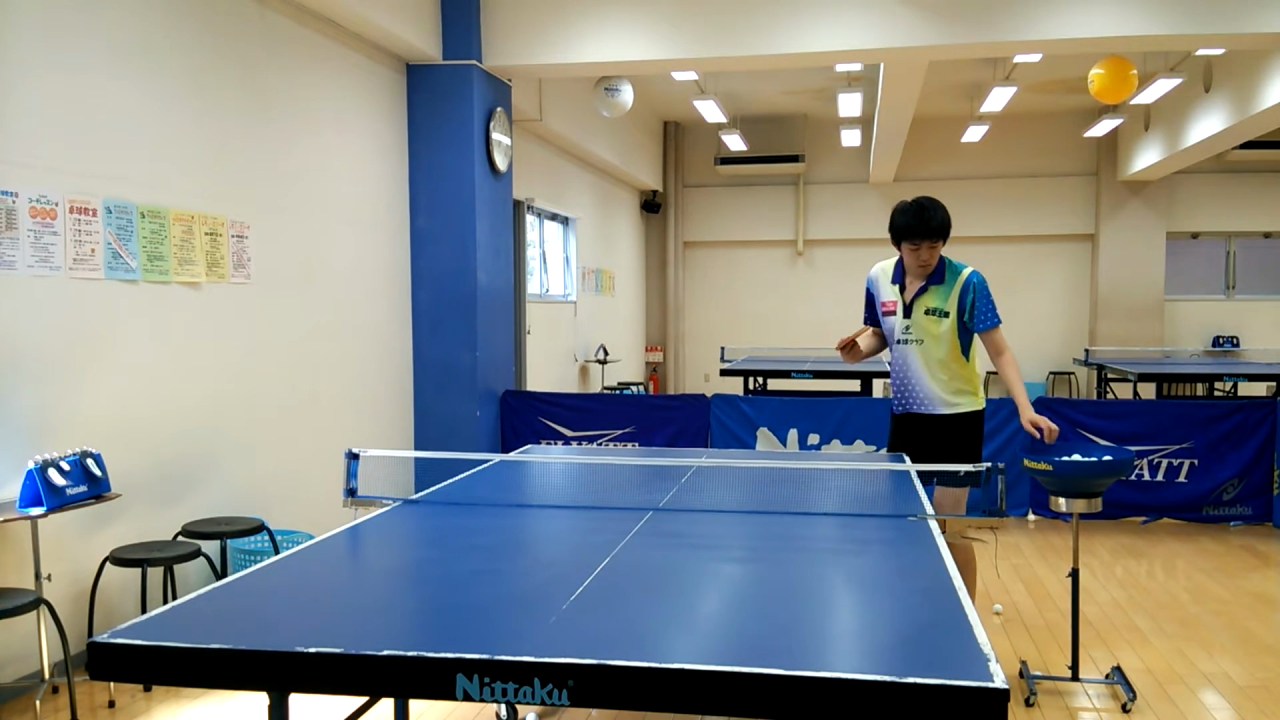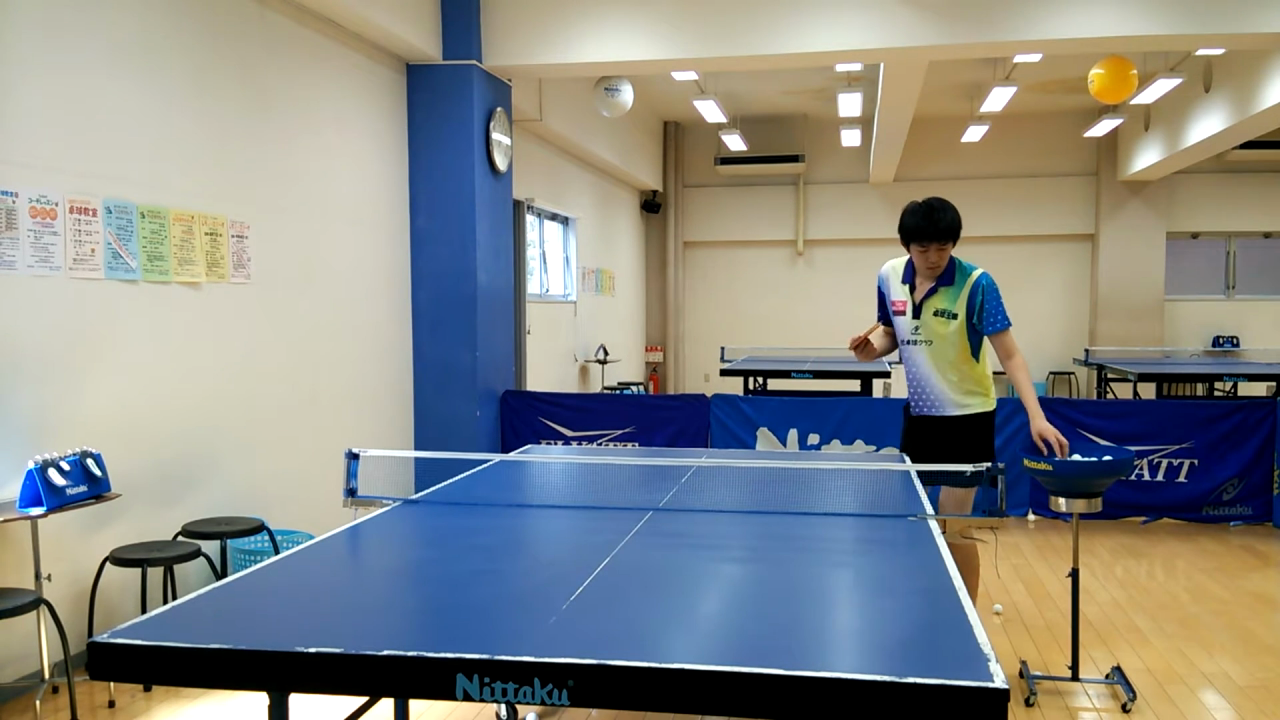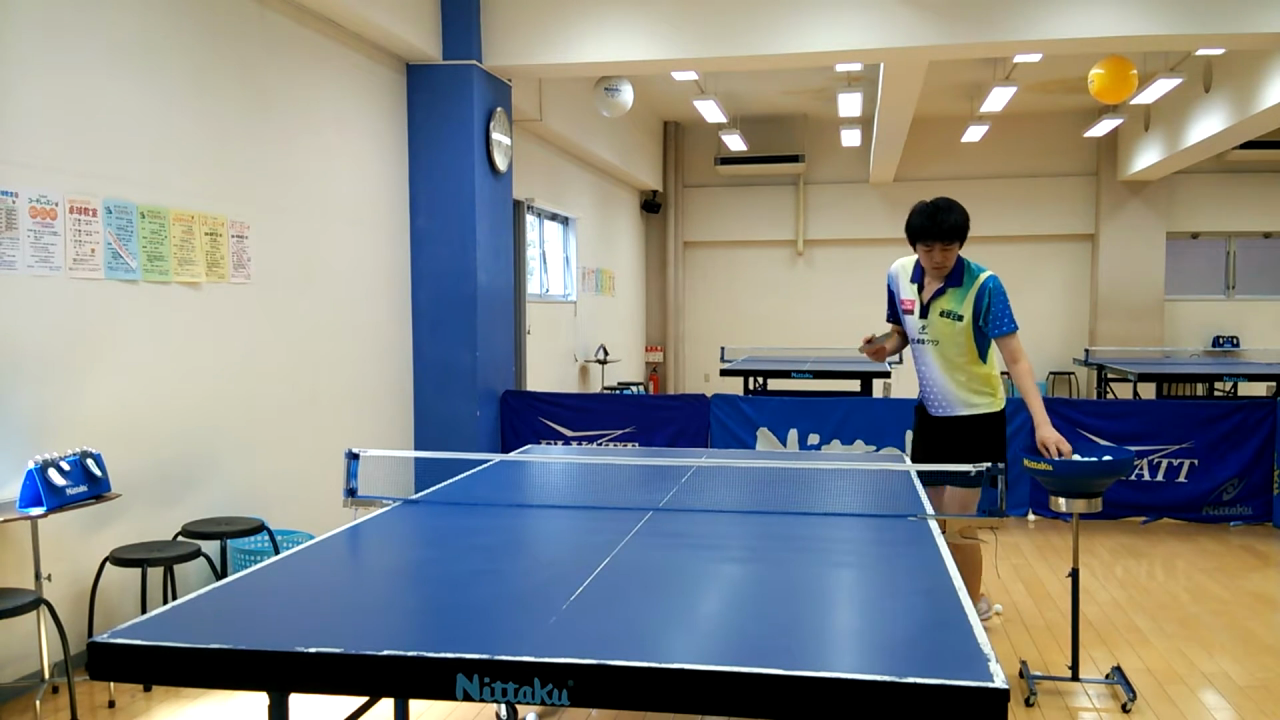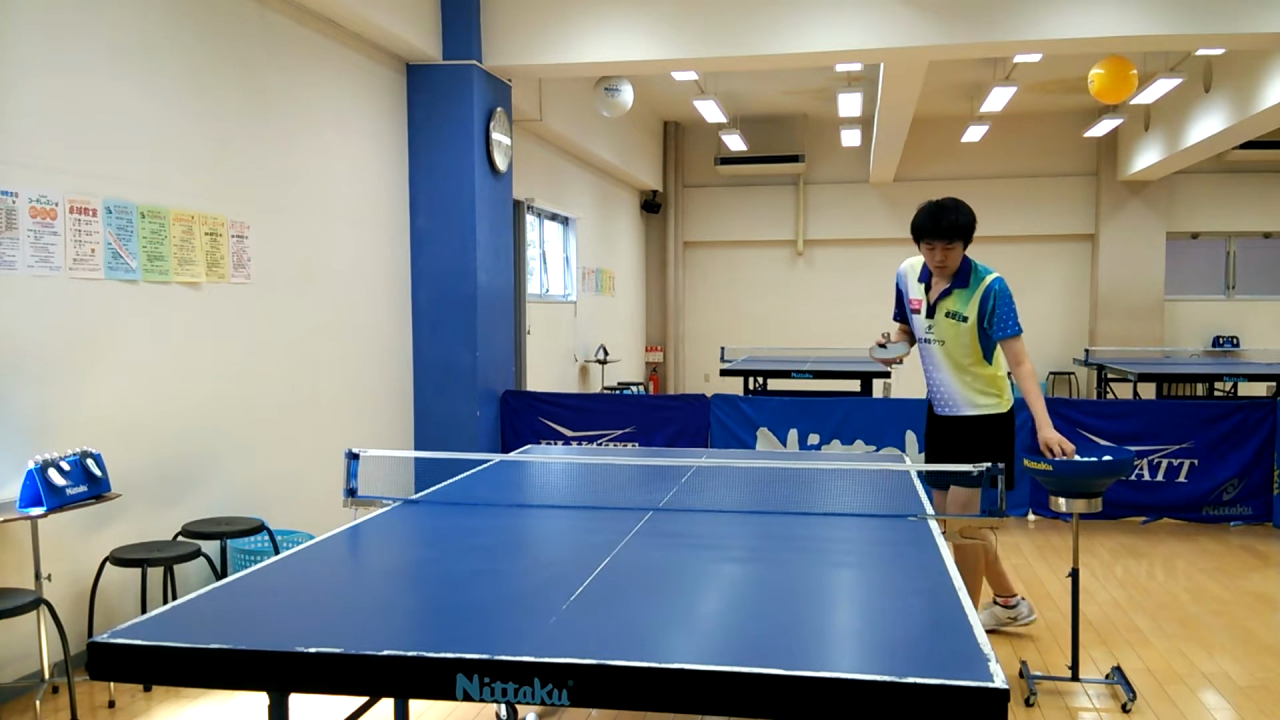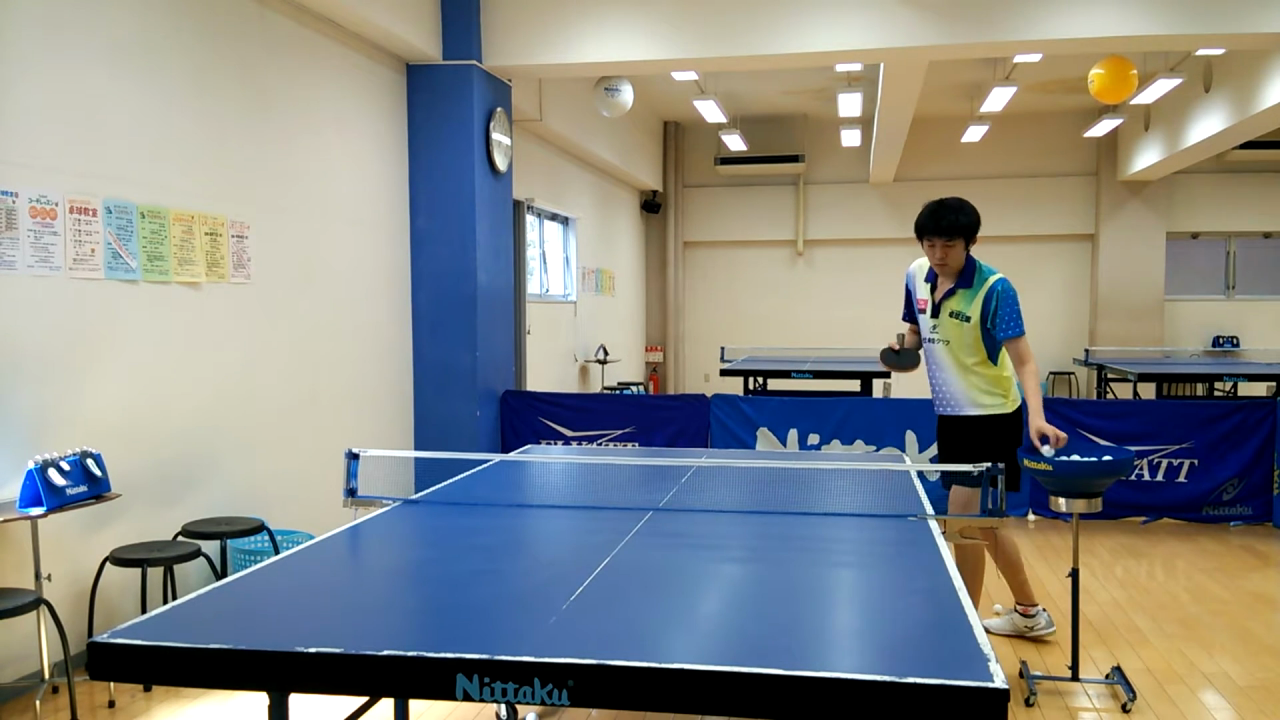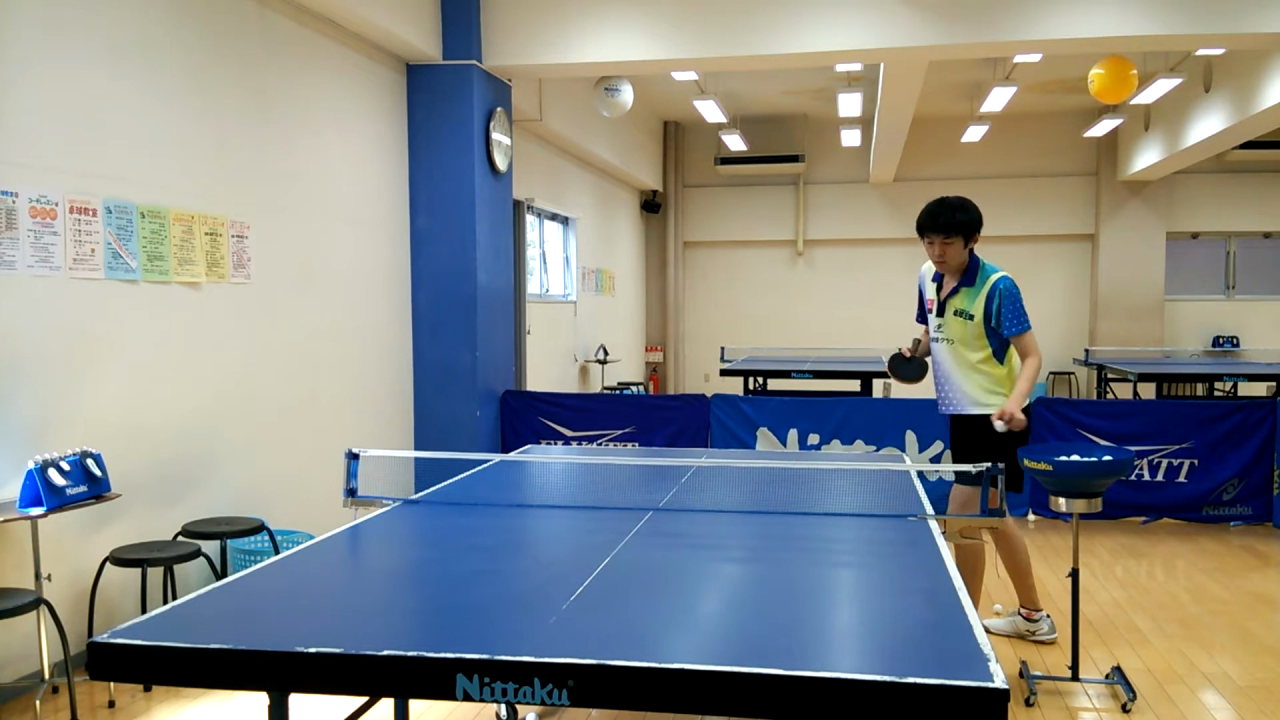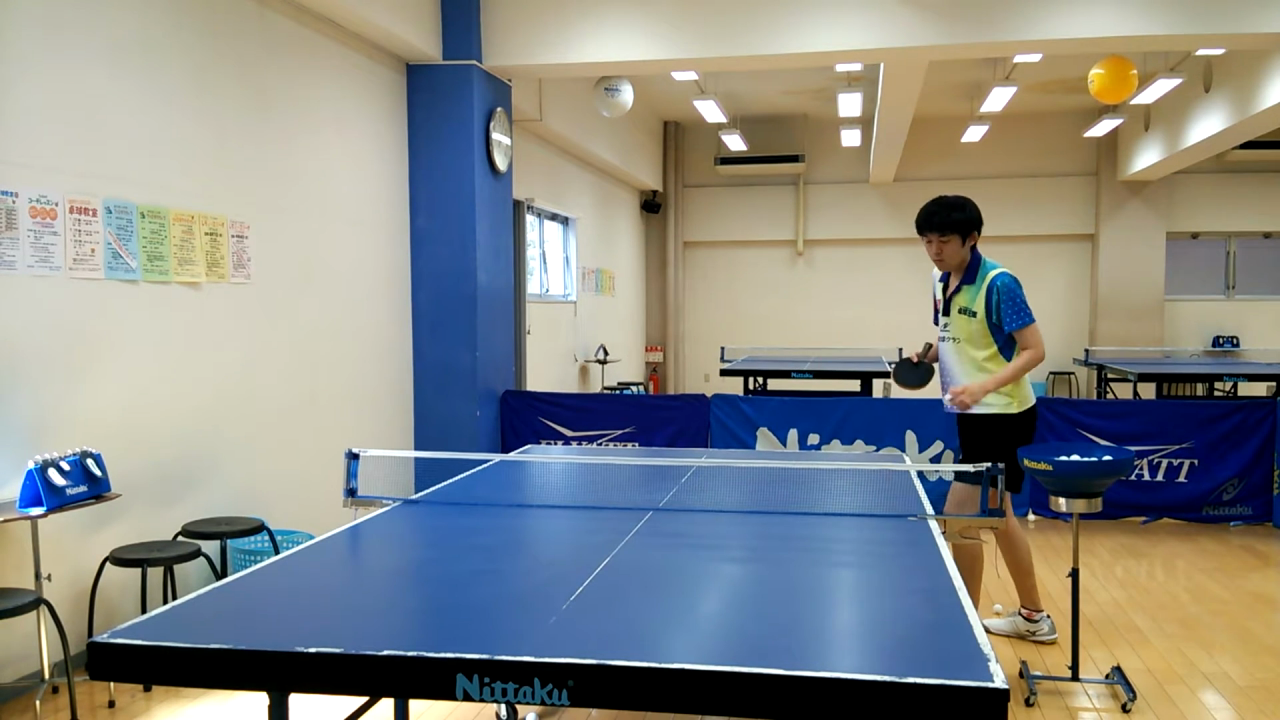
dt=0.1s
person 1, frame 1
left shoulder: (967, 282)
right shoulder: (878, 278)
left elbow: (1000, 352)
left wrist: (1025, 408)
right wrist: (858, 350)
left hip: (956, 417)
right hip: (906, 414)
left knee: (948, 524)
person 1, frame 2
left shoulder: (977, 284)
right shoulder: (889, 277)
left elbow: (1009, 355)
left wrist: (1036, 416)
right wrist: (872, 349)
left hip: (966, 417)
right hip: (917, 415)
person 1, frame 3
left shoulder: (984, 286)
right shoulder: (898, 274)
left elbow: (1016, 359)
left wrist: (1042, 424)
right wrist: (883, 349)
left hip: (975, 416)
right hip: (929, 413)
left knee: (958, 522)
right knee: (931, 516)
right ankle: (973, 599)
person 1, frame 4
left shoulder: (990, 288)
right shoulder: (907, 274)
left elbow: (1019, 361)
left wrist: (1044, 424)
right wrist: (892, 346)
left hip: (983, 417)
right hip: (940, 414)
left knee: (961, 521)
right knee: (945, 516)
right ankle: (1007, 601)
person 1, frame 5
left shoulder: (994, 288)
right shoulder: (916, 275)
left elbow: (1023, 360)
left wrist: (1036, 417)
right wrist: (903, 348)
left hip: (990, 418)
right hip: (950, 415)
left knee: (963, 521)
right knee: (980, 519)
right ankle: (1030, 611)
person 1, frame 6
left shoulder: (997, 286)
right shoulder: (927, 278)
left elbow: (1029, 357)
left wrist: (1015, 401)
right wrist: (915, 352)
left hip: (994, 418)
right hip: (963, 415)
left knee: (962, 520)
right ankle: (1033, 616)
person 1, frame 7
left shoulder: (998, 282)
right shoulder: (940, 280)
left elbow: (1034, 350)
left wrist: (984, 386)
right wrist: (928, 357)
left hip: (999, 417)
right hip: (973, 417)
left knee: (959, 518)
right knee: (997, 515)
right ankle: (1034, 616)
